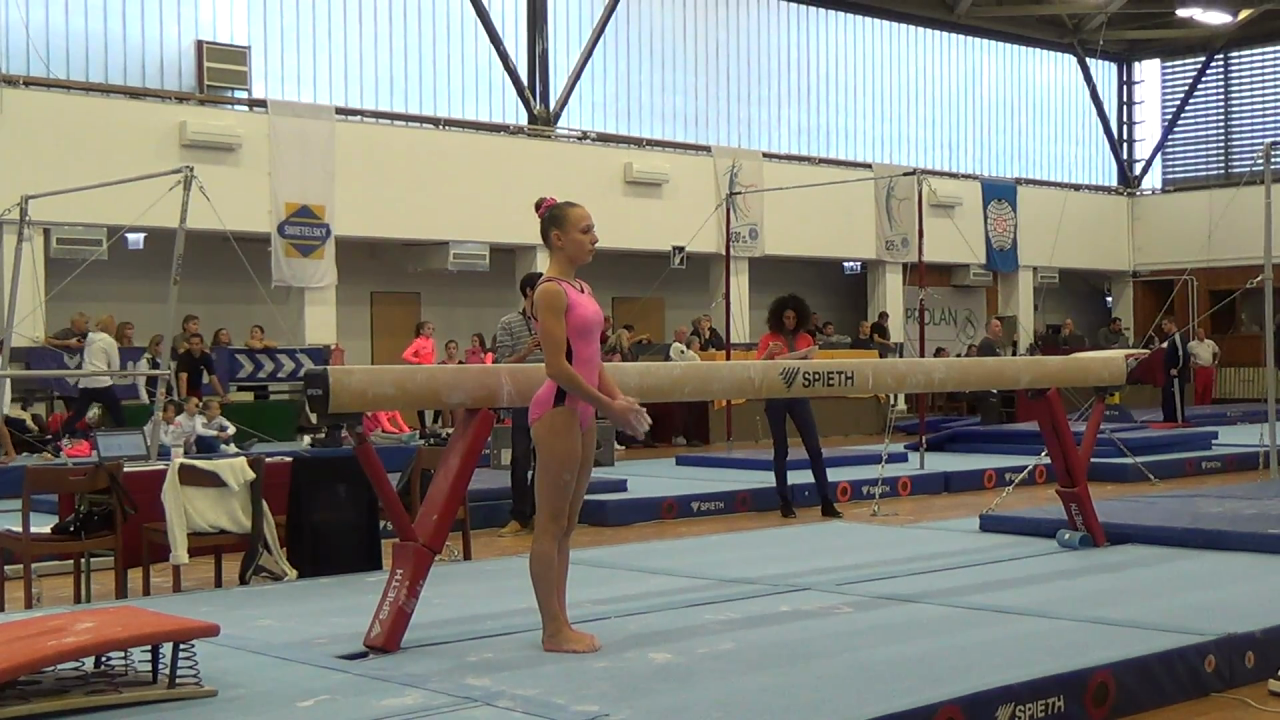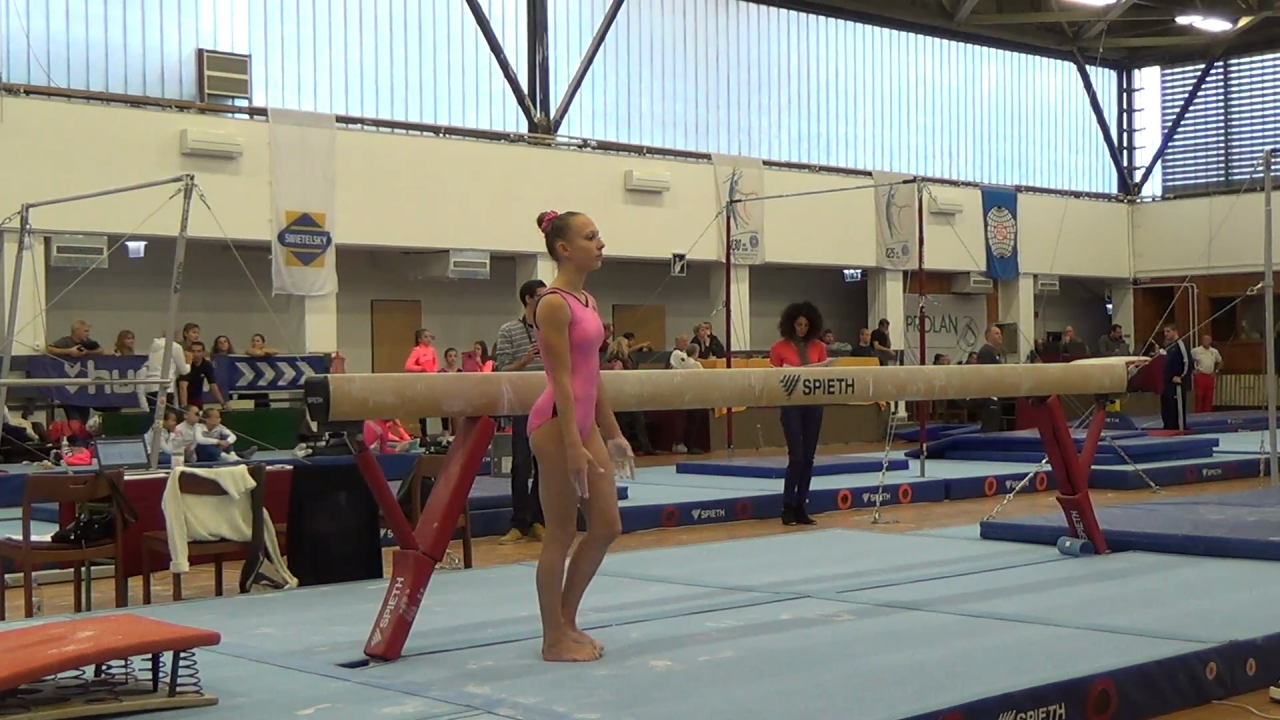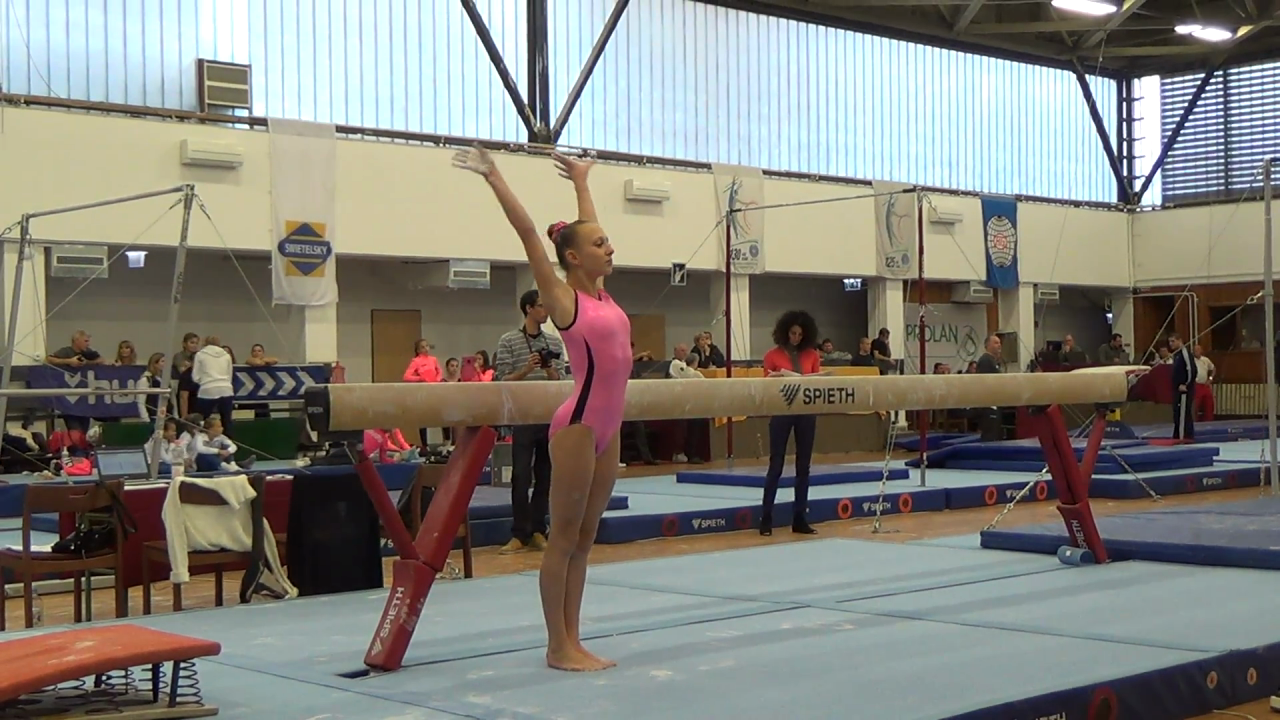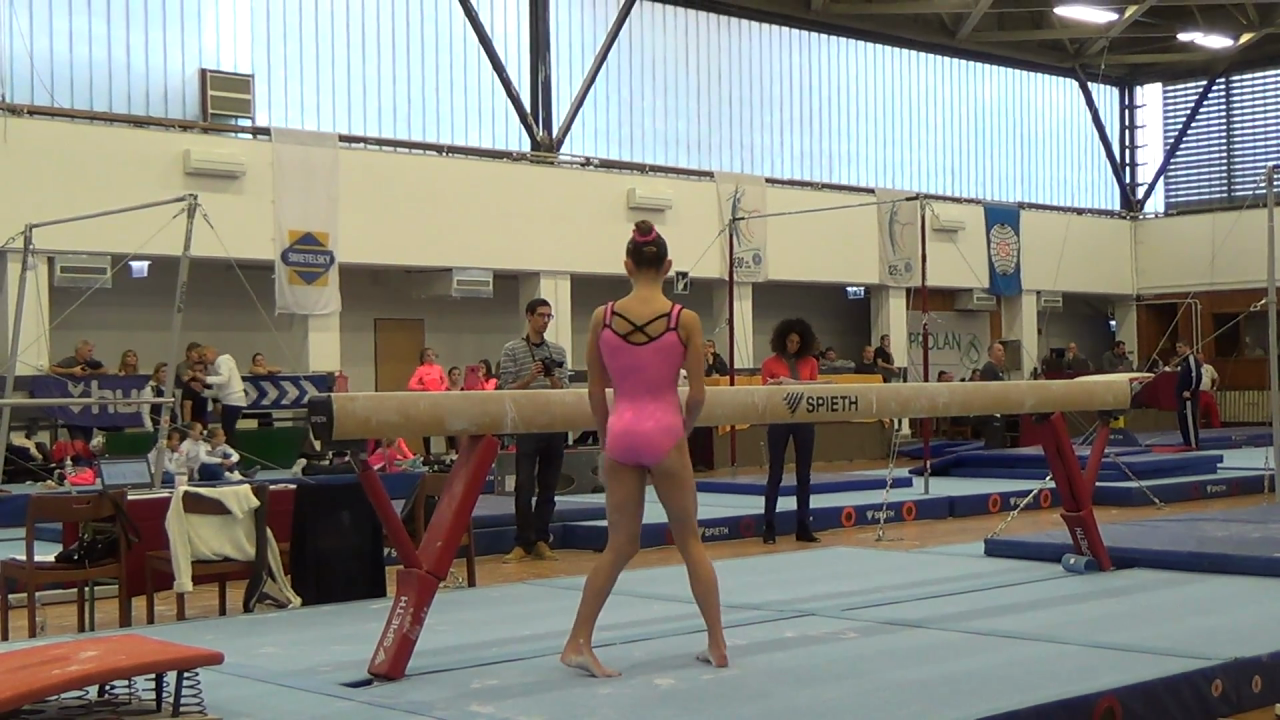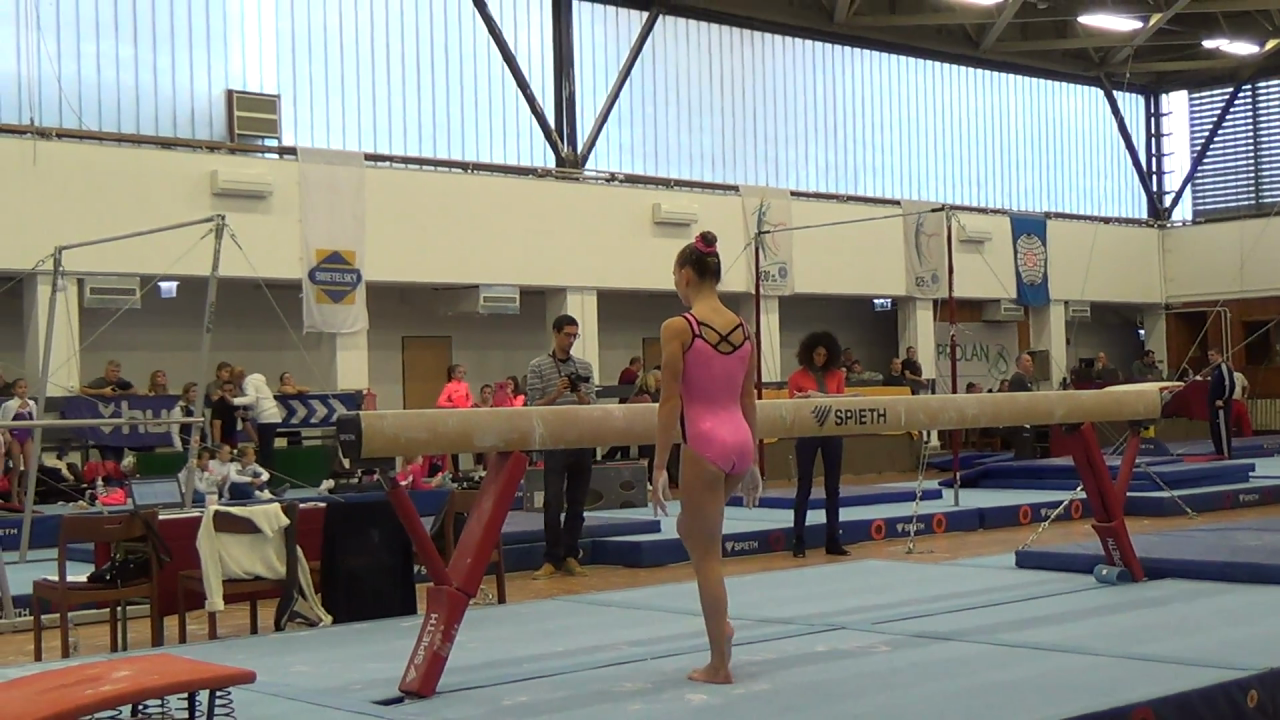
dt=1s
person 1, frame 1
left shoulder: (581, 289)
right shoulder: (550, 291)
right elbow: (557, 366)
left wrist: (620, 400)
right wrist: (608, 405)
left hip: (583, 411)
right hip: (559, 411)
left knee: (568, 525)
right knee: (551, 525)
left ankle: (563, 624)
right ankle: (553, 630)
person 1, frame 2
left shoulder: (587, 301)
right shoulder: (554, 304)
right elbow: (562, 379)
left wrist: (614, 434)
right wrist: (572, 444)
left hip: (585, 423)
right hip: (557, 423)
left knee: (607, 527)
right knee: (561, 534)
left ankle: (568, 623)
right ankle: (554, 638)
person 1, frame 3
left shoulder: (601, 292)
right shoulder: (563, 298)
left elbow: (585, 227)
right elbow: (527, 233)
left wrist: (579, 181)
right wrist: (493, 174)
left hip: (609, 429)
right hip: (578, 426)
left knee: (585, 539)
right knee: (563, 538)
left ankle: (572, 640)
right ankle: (559, 645)
person 1, frame 4
left shoulder: (602, 317)
right shoulder: (685, 319)
left elbow: (596, 391)
right elbow: (698, 393)
left wrist: (607, 438)
left hip: (621, 433)
right hip: (663, 435)
left knee: (621, 544)
right knee: (690, 542)
left ankle: (578, 643)
right ankle: (717, 645)
person 1, frame 5
left shoulder: (677, 328)
right shoulder: (743, 328)
left elbow: (670, 402)
right elbow: (748, 399)
left wrist: (659, 466)
right wrist: (753, 459)
left hip: (703, 443)
right hip: (739, 439)
left knee: (706, 555)
right knee: (691, 529)
left ankle: (719, 664)
right ankle: (720, 620)
person 2, frame 1
right shoulder: (508, 324)
right elbow: (502, 364)
right wrist: (524, 353)
right knee: (520, 459)
left ankle: (537, 512)
right ankle: (520, 516)
person 2, frame 2
right shoulder: (508, 331)
right elbow: (501, 371)
right wrist: (525, 360)
right knee: (521, 468)
left ankle: (537, 521)
right ankle: (520, 524)
person 2, frame 3
left shoulder: (555, 342)
right shoulder: (508, 341)
left elbow: (561, 382)
right elbow: (502, 381)
left wrist: (551, 372)
right wrist: (526, 370)
left knee: (545, 478)
right knee: (521, 478)
left ankle: (538, 531)
right ankle: (520, 533)
person 2, frame 4
left shoulder: (558, 351)
right shoulder: (512, 350)
left elbow: (565, 391)
right elbow: (506, 389)
left wrist: (553, 380)
right wrist: (529, 379)
left knee: (548, 487)
right knee: (524, 487)
left ankle: (541, 540)
right ankle: (523, 543)
person 2, frame 5
left shoulder: (585, 366)
right shoulder: (538, 366)
left elbow: (592, 406)
right elbow: (533, 406)
left wrist: (581, 395)
right wrist: (556, 394)
left knee: (577, 503)
right knee: (553, 503)
left ankle: (571, 556)
right ankle: (553, 558)
person 3, frame 1
left shoulder: (806, 339)
right shoulder: (768, 339)
left wrist: (809, 361)
right wrist: (769, 353)
left hip: (799, 396)
right hip: (776, 397)
left knee: (814, 448)
right knee: (781, 450)
left ankle: (826, 502)
right ankle: (785, 502)
person 3, frame 2
left shoulder: (818, 346)
right shoulder: (779, 348)
left hip: (814, 404)
right hip: (791, 404)
left knee: (808, 458)
right knee: (796, 457)
left ankle: (800, 508)
right ankle: (788, 508)
person 3, frame 3
left shoulder: (812, 355)
right shoulder: (772, 355)
right wrist: (775, 378)
left hip: (806, 412)
right hip: (781, 412)
left knee: (803, 466)
right knee: (776, 465)
left ankle: (800, 518)
right ankle: (766, 518)
person 3, frame 4
left shoulder: (810, 362)
right shoulder: (770, 364)
right wrist: (774, 385)
left hip: (804, 420)
right hip: (779, 420)
left knee: (804, 474)
right knee: (775, 474)
left ankle: (803, 526)
right ankle: (769, 527)
person 3, frame 5
left shoulder: (837, 375)
right shoulder: (797, 377)
right wrist: (802, 399)
left hip: (832, 433)
right hip: (807, 434)
left knee: (833, 487)
right knee: (804, 487)
left ankle: (833, 540)
right ankle: (798, 541)
